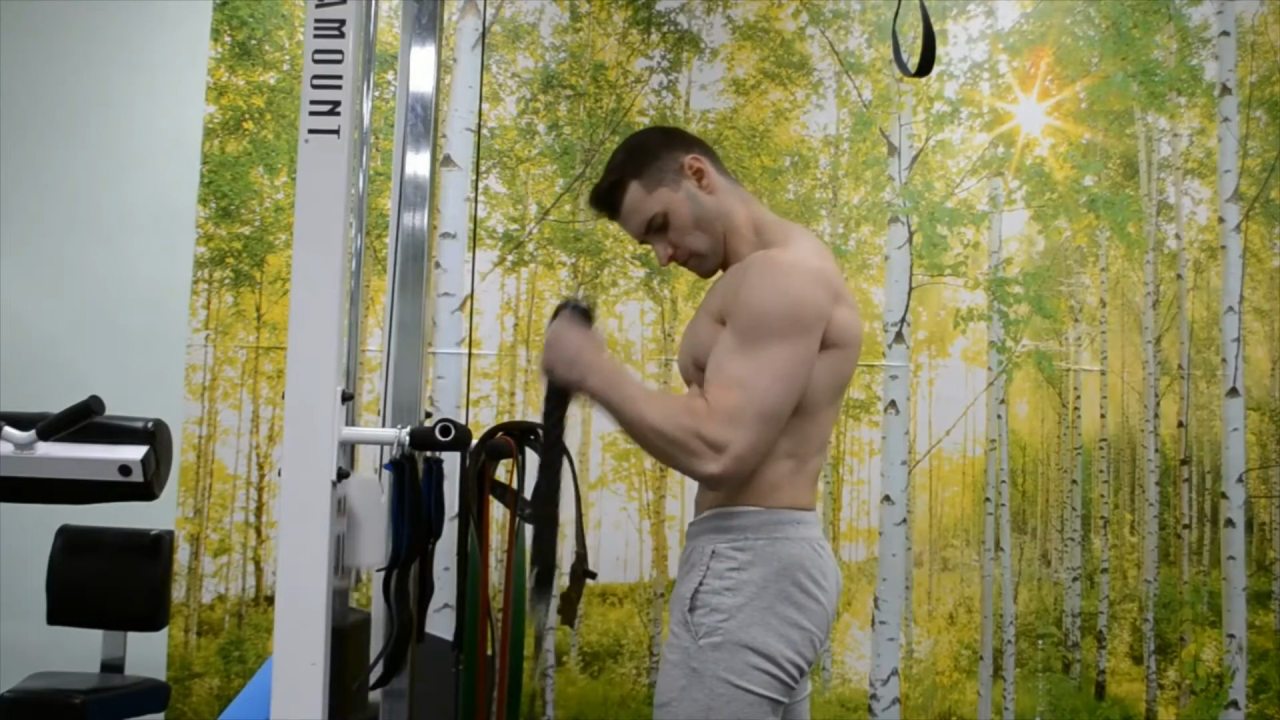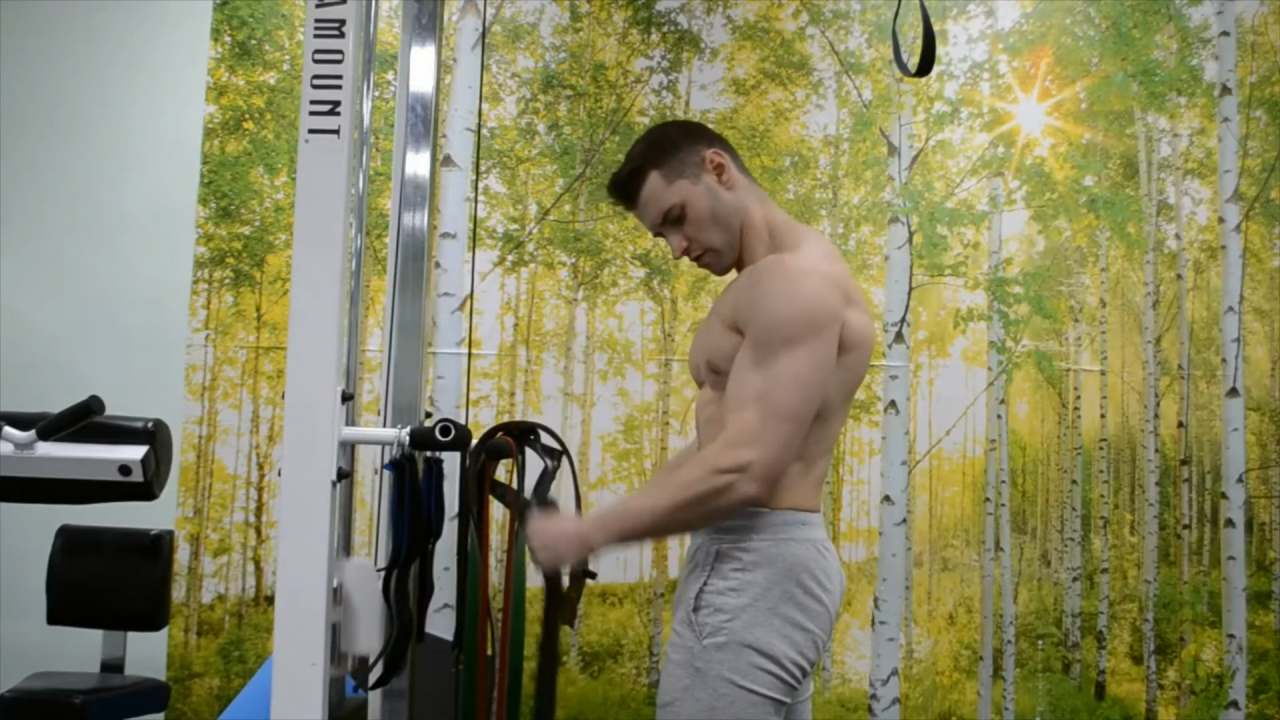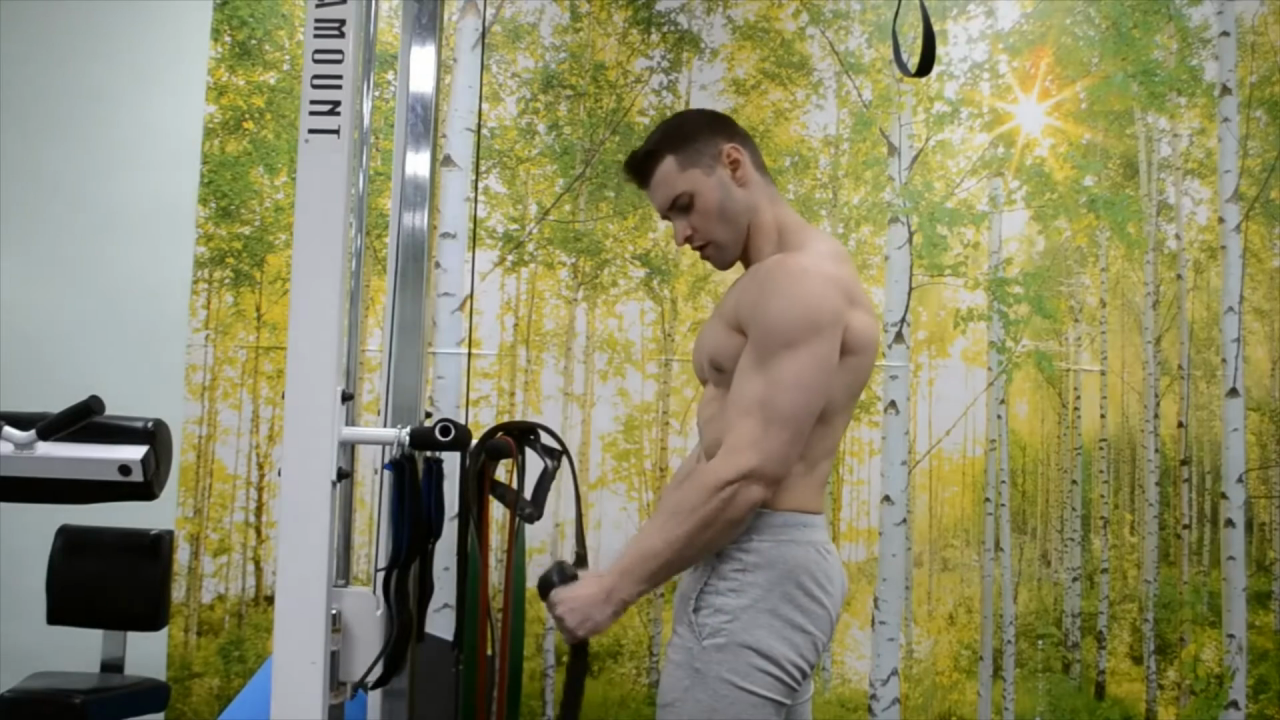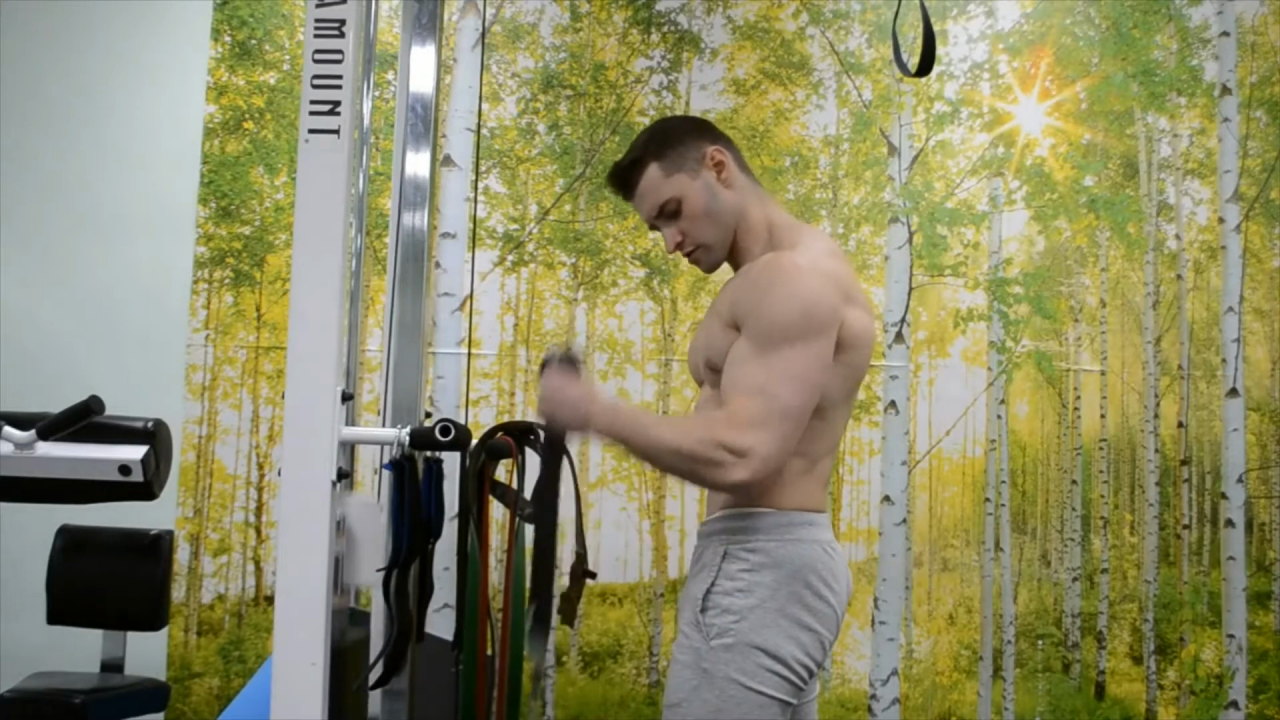
dt=0.4s
person 1, frame 1
left shoulder: (782, 273)
right shoulder: (765, 279)
left elbow: (717, 449)
right elbow: (714, 437)
left wrist: (595, 372)
right wrist: (607, 375)
left hip: (748, 566)
right hip: (762, 559)
person 1, frame 2
left shoulder: (794, 280)
right shoulder: (773, 284)
left elbow: (743, 470)
right elbow: (717, 449)
left wrist: (590, 531)
right wrist: (606, 524)
left hip: (755, 569)
right hip: (766, 563)
person 1, frame 3
left shoulder: (800, 281)
right shoulder: (779, 284)
left elbow: (747, 476)
right elbow: (716, 452)
left wrist: (615, 587)
right wrist: (626, 570)
left hip: (758, 572)
right hip: (769, 566)
person 1, frame 4
left shoulder: (795, 275)
right shoulder: (776, 279)
left elbow: (739, 456)
right elbow: (729, 441)
left wrist: (595, 411)
right wrist: (607, 415)
left hip: (762, 569)
right hip: (770, 564)
